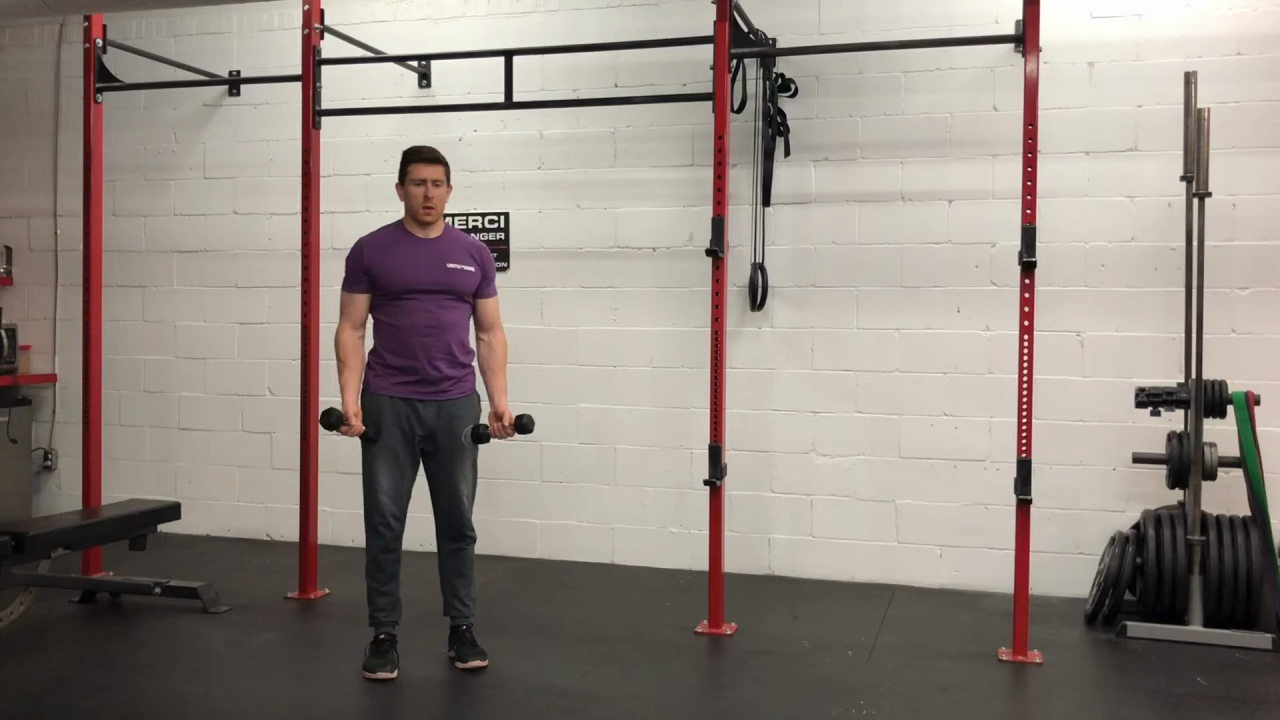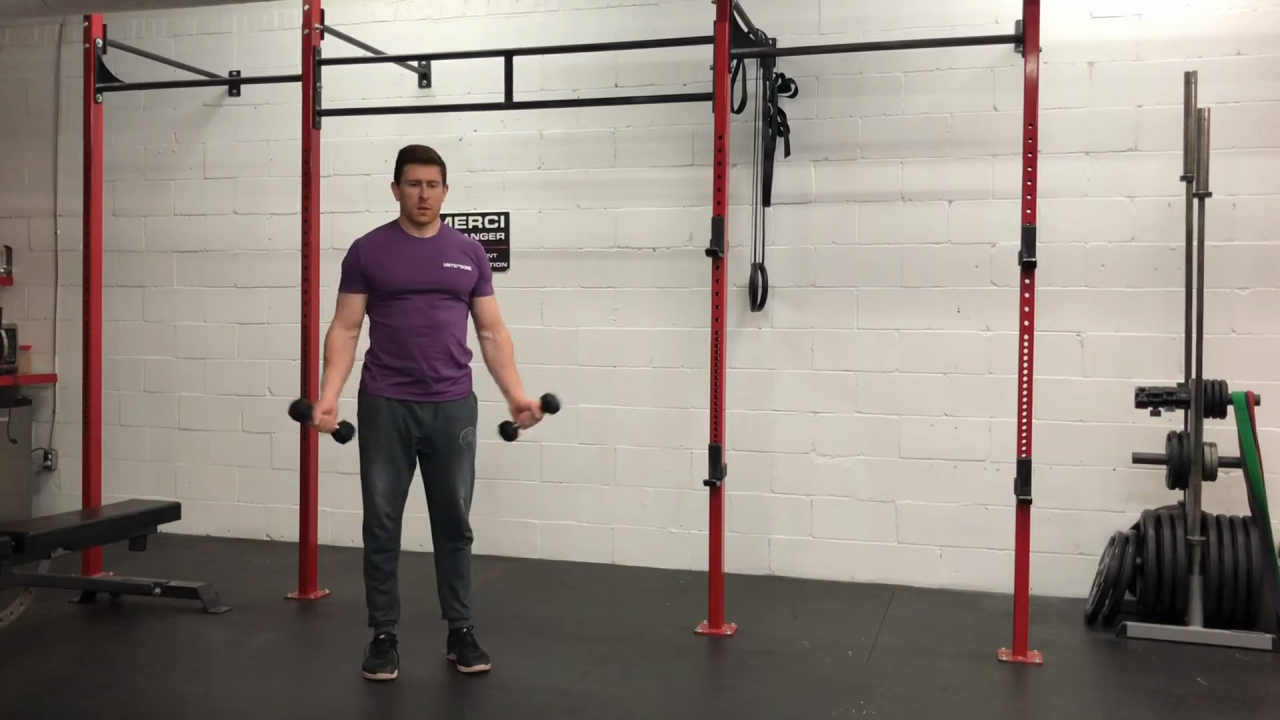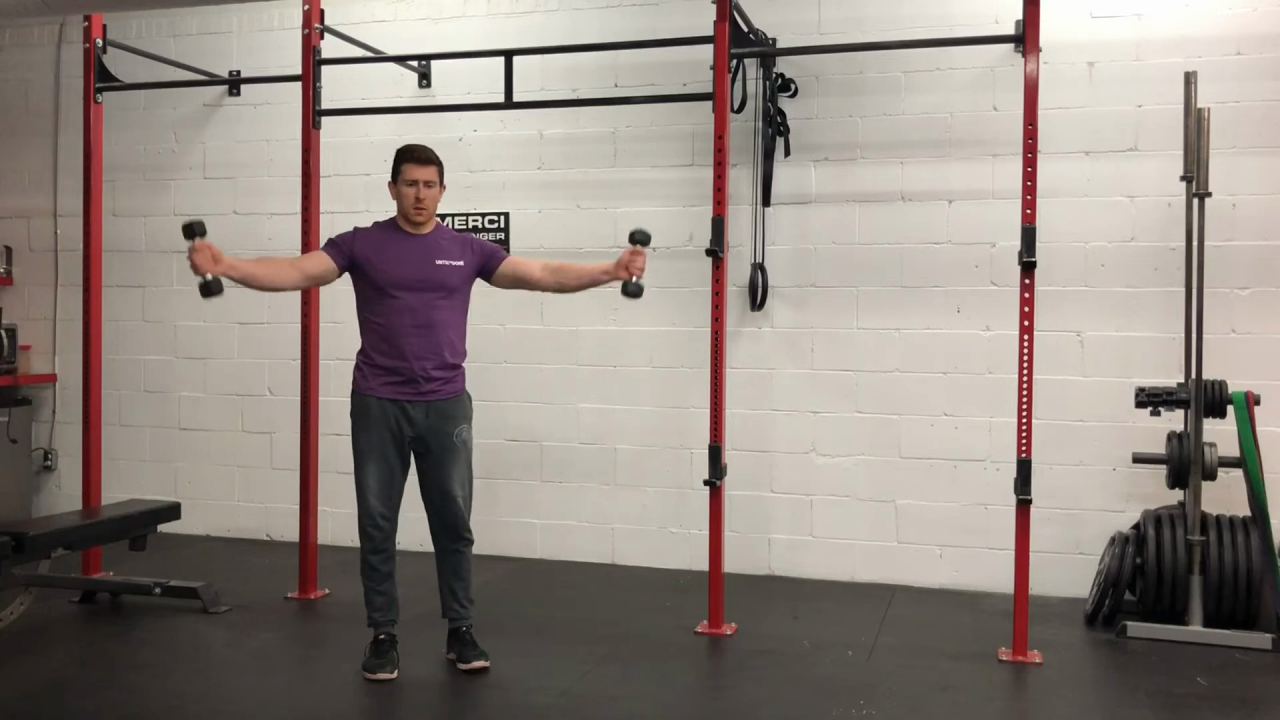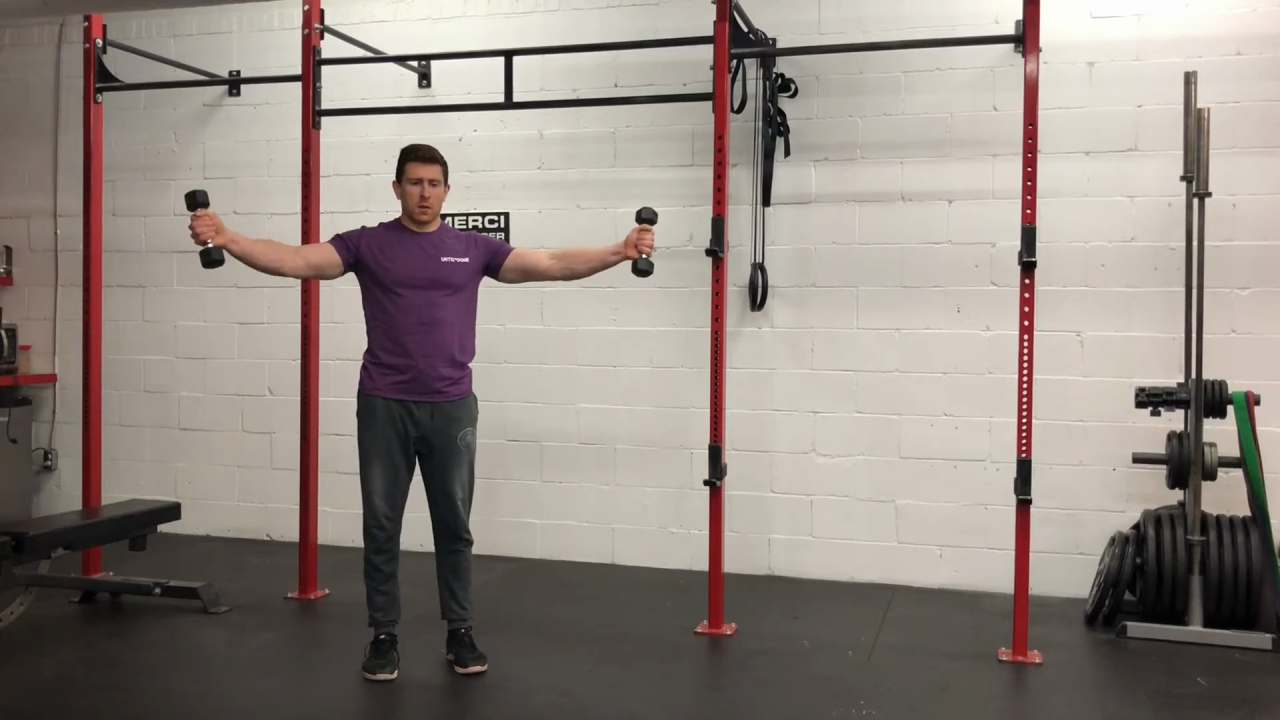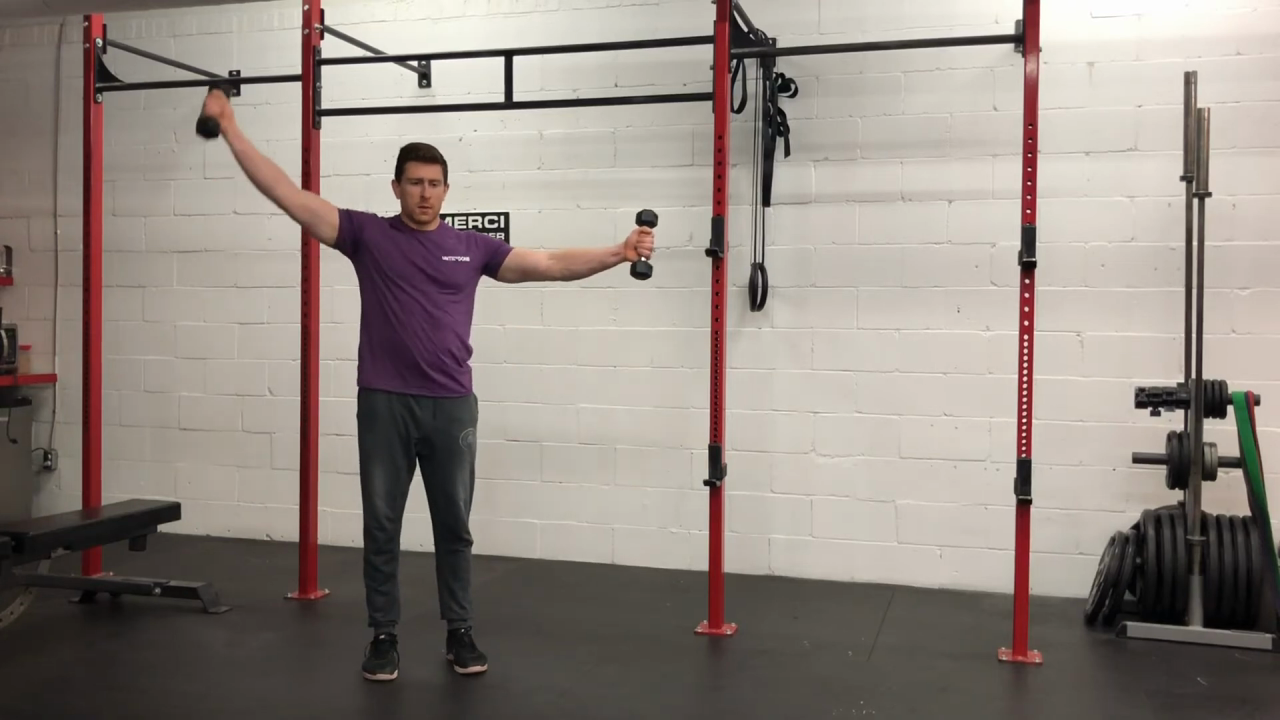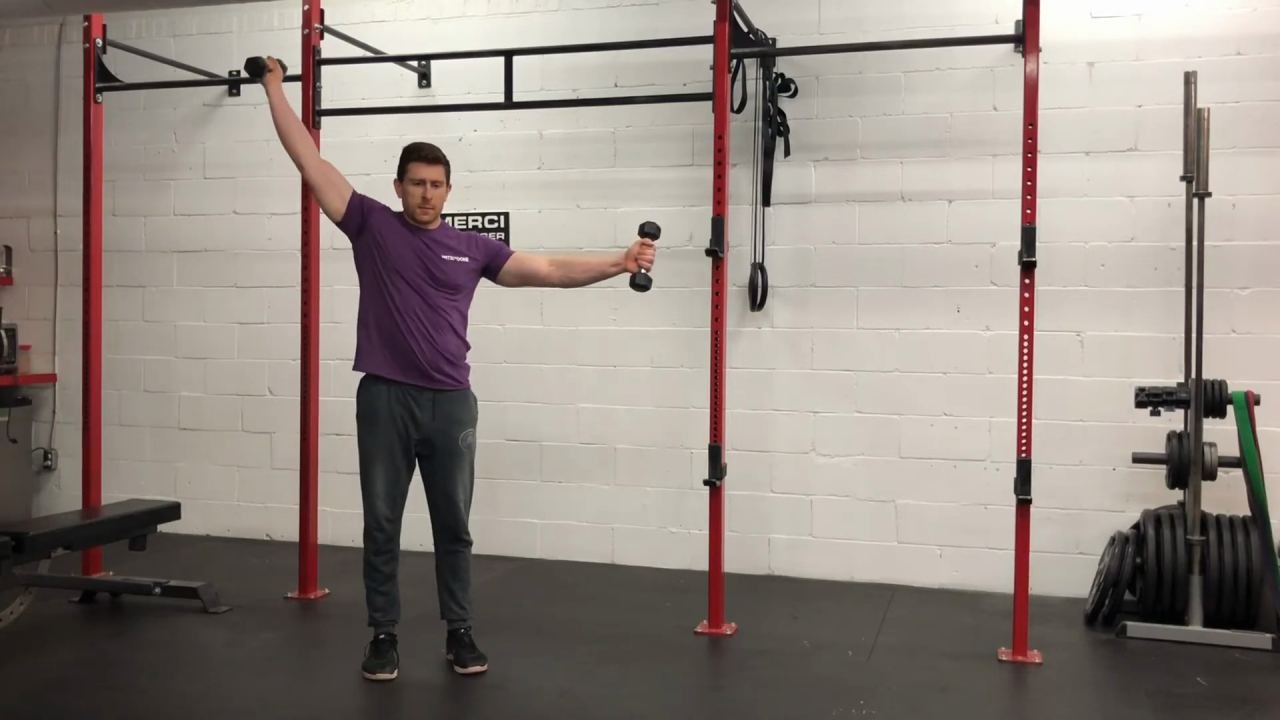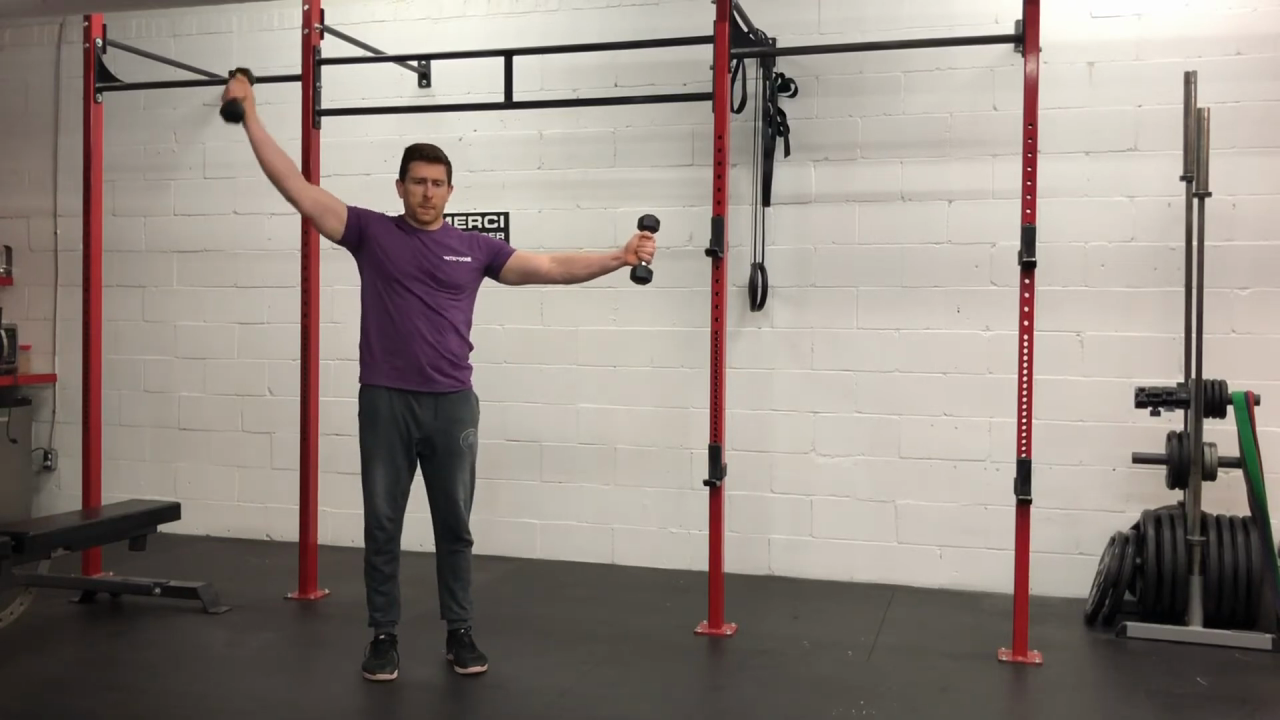
dt=0.5s
person 1, frame 1
left shoulder: (474, 253)
right shoulder: (371, 250)
left elbow: (490, 333)
right elbow: (351, 328)
left wrist: (500, 401)
right wrist: (350, 398)
left hip: (456, 405)
right hip: (389, 405)
left knee: (457, 524)
right knee: (384, 525)
left ankle: (461, 629)
right ankle: (384, 634)
person 1, frame 2
left shoulder: (468, 253)
right shoulder: (368, 251)
left elbow: (491, 330)
right elbow: (345, 327)
left wrist: (515, 392)
right wrist: (329, 396)
left hip: (452, 407)
right hip: (385, 406)
left knee: (453, 525)
right knee: (381, 526)
left ankle: (460, 631)
right ankle: (383, 636)
person 1, frame 3
left shoulder: (467, 249)
right shoulder: (362, 244)
left elbow: (541, 275)
right elbow: (296, 272)
left wrist: (611, 271)
right wrist: (226, 266)
left hip: (446, 406)
right hip: (378, 405)
left knee: (454, 522)
right knee: (377, 525)
left ankle: (460, 630)
right ankle: (383, 635)
person 1, frame 4
left shoulder: (472, 248)
right shoulder: (368, 244)
left elbow: (552, 264)
right elbow: (294, 260)
left wrist: (620, 250)
right wrist: (226, 238)
left hip: (451, 407)
right hip: (383, 405)
left knee: (454, 526)
right knee: (381, 526)
left ankle: (460, 632)
right ankle: (383, 636)
person 1, frame 5
left shoulder: (472, 247)
right shoulder: (368, 234)
left elbow: (550, 264)
right elbow: (289, 196)
left wrist: (619, 252)
right wrist: (228, 127)
left hip: (451, 406)
right hip: (384, 404)
left knee: (453, 526)
right knee: (381, 527)
left ankle: (459, 631)
right ankle: (383, 635)
person 1, frame 6
left shoulder: (471, 249)
right shoulder: (371, 226)
left elbow: (548, 270)
right elbow: (309, 161)
left wrist: (617, 263)
right wrist: (274, 88)
left hip: (450, 403)
right hip: (384, 399)
left knee: (453, 526)
right knee: (381, 526)
left ankle: (458, 631)
right ankle: (383, 635)
person 1, frame 7
left shoulder: (474, 247)
right shoulder: (372, 234)
left elbow: (548, 267)
right elbow: (299, 190)
left wrist: (618, 258)
right wrist: (250, 114)
left hip: (452, 404)
right hip: (385, 402)
left knee: (454, 527)
right knee: (382, 527)
left ankle: (459, 632)
right ankle: (384, 635)
